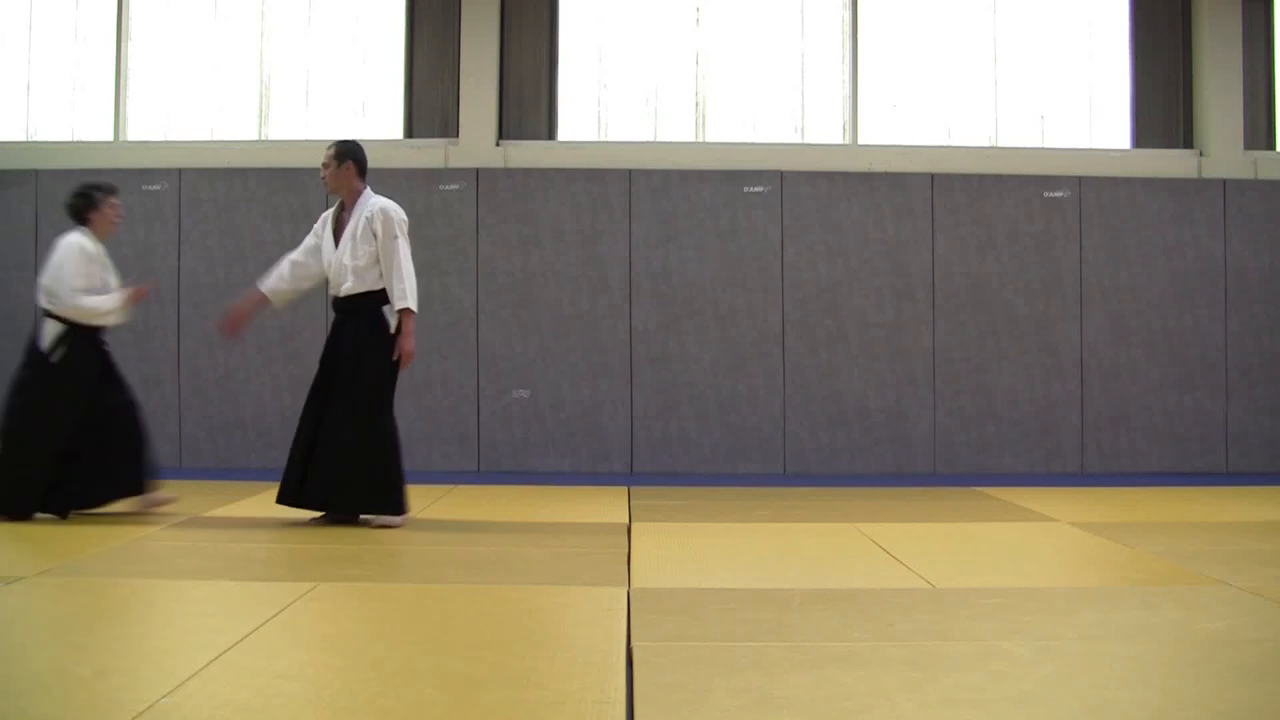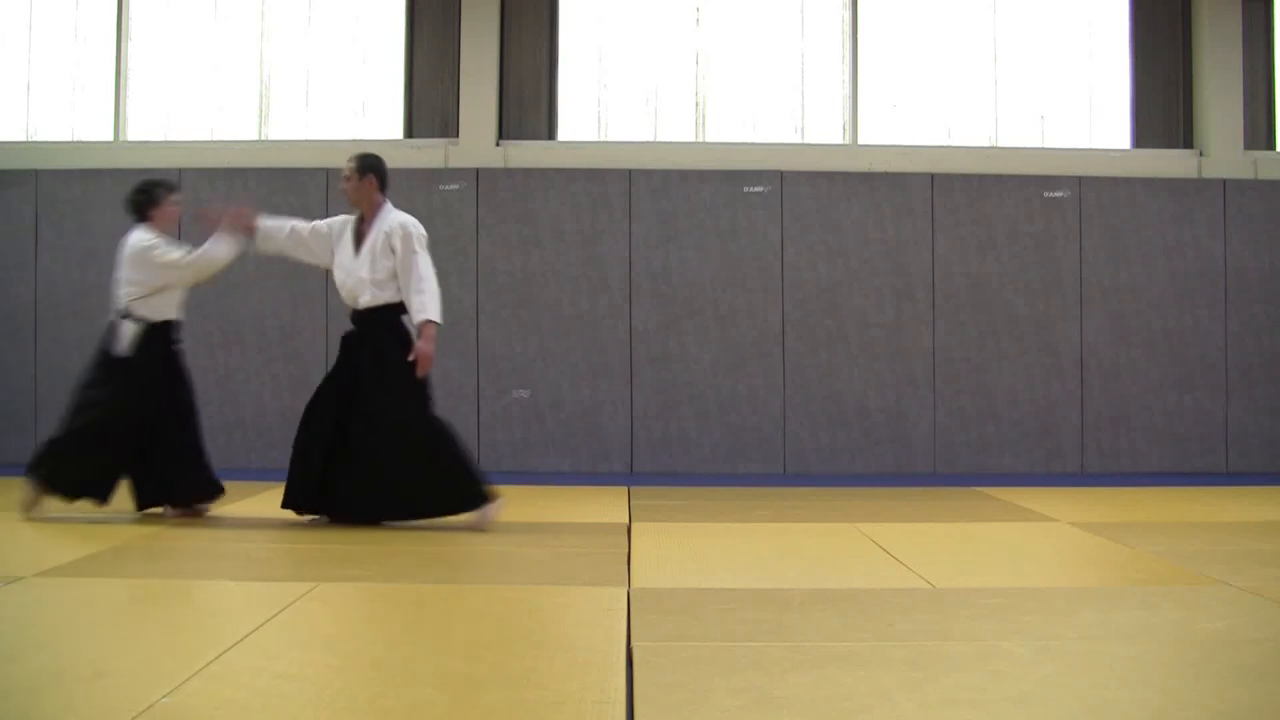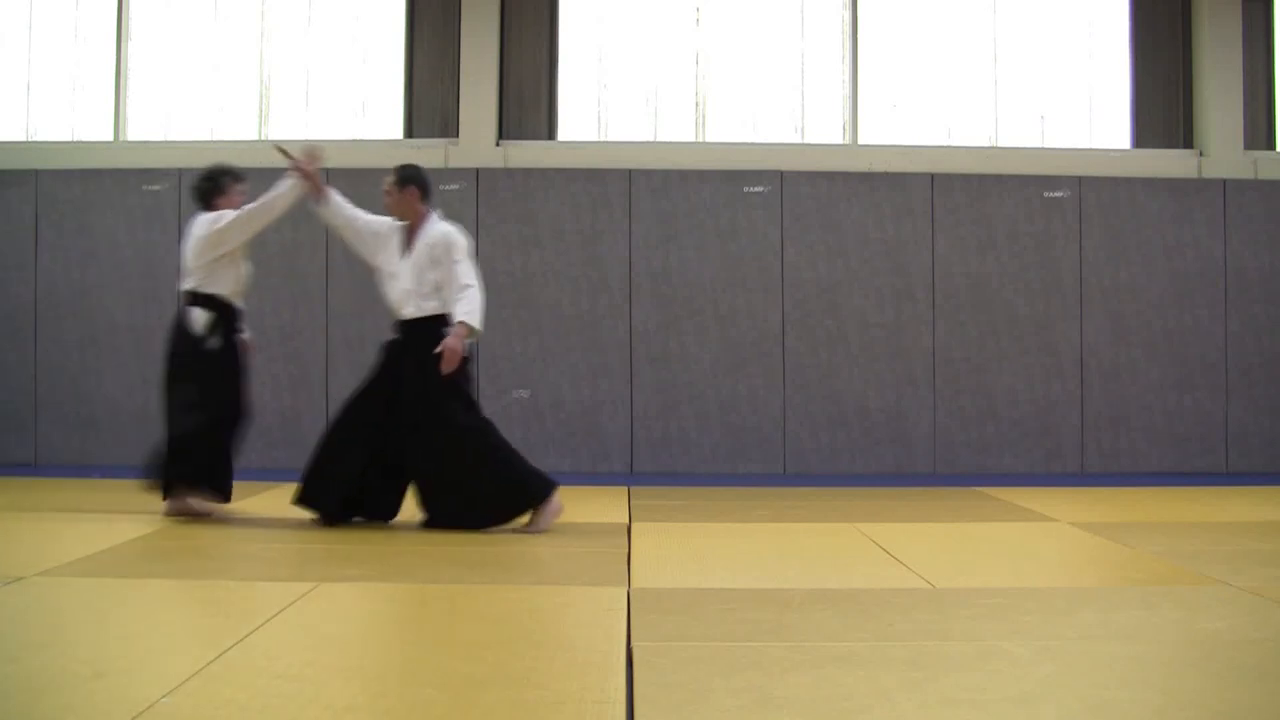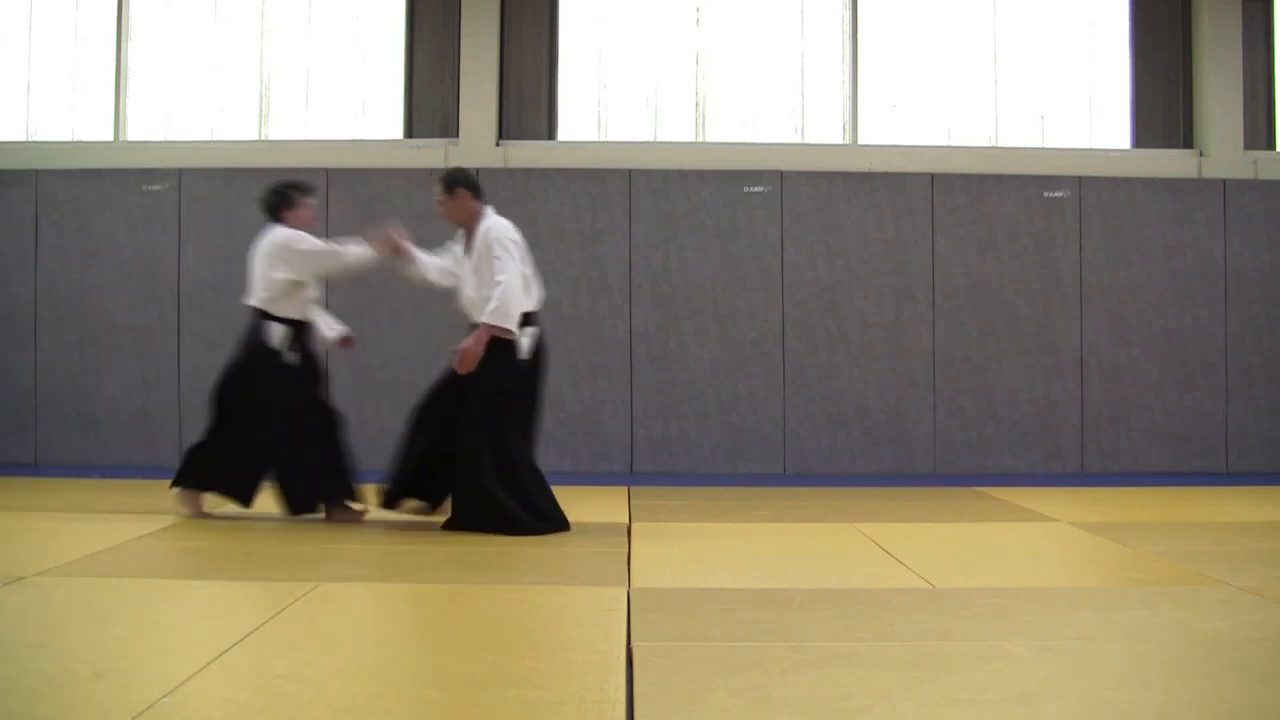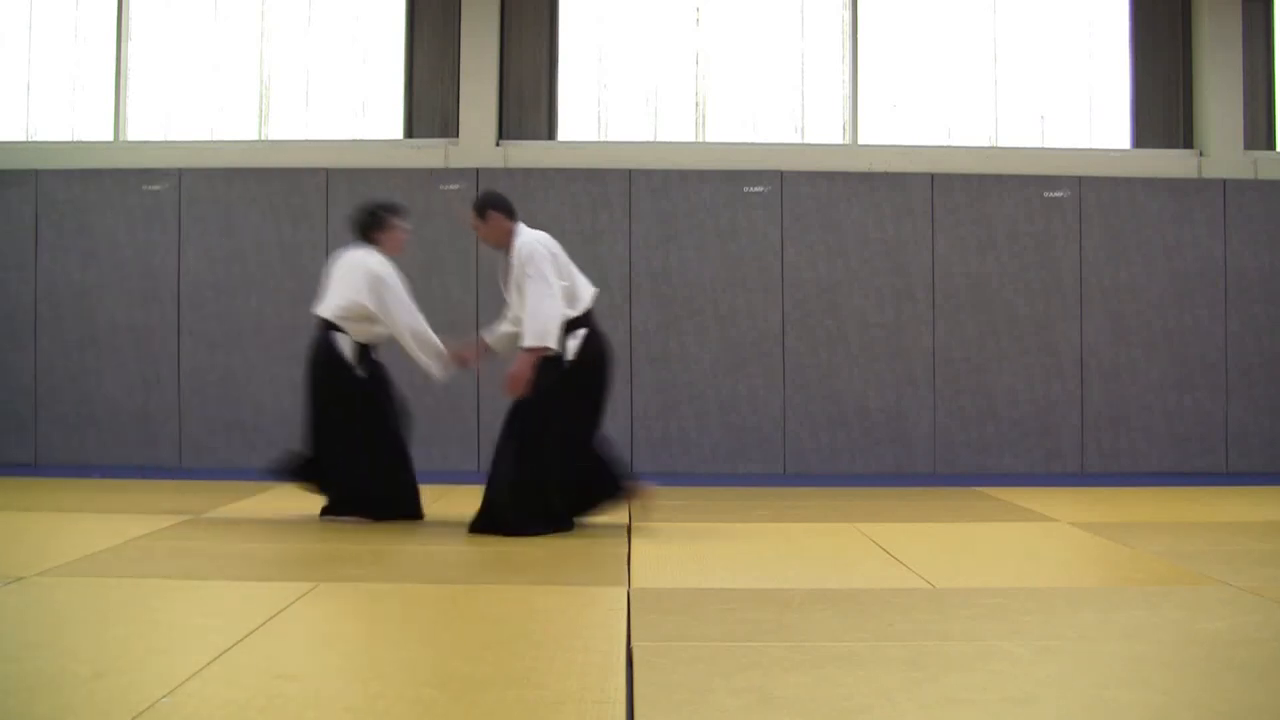
dt=0.2s
person 1, frame 1
left shoulder: (383, 212)
right shoulder: (331, 220)
left elbow: (401, 271)
right elbow: (297, 265)
left wrist: (407, 329)
right wrist: (250, 303)
left hip: (376, 321)
right hip: (347, 323)
left knee: (368, 413)
right knee: (331, 412)
left ankle: (387, 504)
right ankle: (341, 504)
person 1, frame 2
left shoulder: (402, 227)
right shoulder: (341, 229)
left elbow: (423, 283)
right elbow: (293, 234)
left wrist: (426, 335)
left hip: (393, 336)
right hip: (363, 337)
left knee: (410, 420)
right knee: (331, 417)
left ankle: (476, 497)
right ankle: (342, 506)
person 1, frame 3
left shoulder: (445, 236)
right shoulder: (391, 232)
left elbow: (466, 290)
right elbow: (349, 219)
left wrist: (457, 336)
right wrist: (316, 186)
left hip: (439, 345)
right hip: (409, 344)
left knee: (458, 426)
right knee: (369, 419)
left ankle: (535, 495)
right ankle: (338, 504)
person 1, frame 4
left shoulder: (496, 232)
right shoulder: (471, 237)
left elbow: (508, 289)
right elbow: (443, 271)
left wrist: (481, 336)
right wrist: (405, 251)
left hip: (514, 344)
right hip: (499, 342)
left knee: (498, 430)
right knee: (439, 414)
left ankle: (521, 514)
person 1, frame 5
left shoulder: (531, 246)
right shoulder: (521, 251)
left elbow: (546, 303)
right elbow: (522, 315)
left wrist: (528, 359)
right wrist: (481, 346)
left hip: (577, 347)
right hip: (577, 347)
left knee: (536, 429)
right knee: (563, 430)
left ankle: (528, 516)
right ankle: (606, 487)
person 2, frame 1
left shoulder: (95, 249)
right shoulder: (74, 247)
right elbow: (69, 300)
right wrist: (120, 302)
left hip: (86, 347)
right hip: (60, 347)
left knee: (116, 415)
right knee: (36, 426)
left ankle: (133, 490)
person 2, frame 2
left shoulder: (149, 244)
right shoulder: (146, 246)
right elbow: (193, 267)
right wrist: (230, 234)
left hip: (155, 343)
right hip: (134, 344)
left knee: (175, 420)
right knee: (98, 421)
left ankle: (180, 498)
right ankle: (42, 480)
person 2, frame 3
left shoulder: (215, 228)
right shoulder: (217, 224)
right elbow: (263, 209)
left wrist: (237, 334)
right wrist: (296, 176)
left hip: (207, 327)
right hip: (206, 330)
left knee: (207, 410)
right knee: (213, 410)
left ankle: (180, 494)
right ankle: (185, 487)
person 2, frame 4
left shoulder: (273, 242)
right shoulder: (288, 243)
left elbow: (301, 301)
right elbow: (335, 258)
left wrist: (334, 329)
right wrist: (372, 247)
left hip: (266, 341)
right hip: (277, 344)
left knee: (242, 421)
right knee: (309, 421)
left ankle: (192, 486)
right ankle: (331, 500)
person 2, frame 5
left shoulder: (348, 258)
right shoulder: (379, 270)
right elbow: (407, 324)
right wrist: (441, 359)
left hip: (339, 351)
right hip: (344, 356)
left knee: (376, 424)
right knee: (367, 434)
